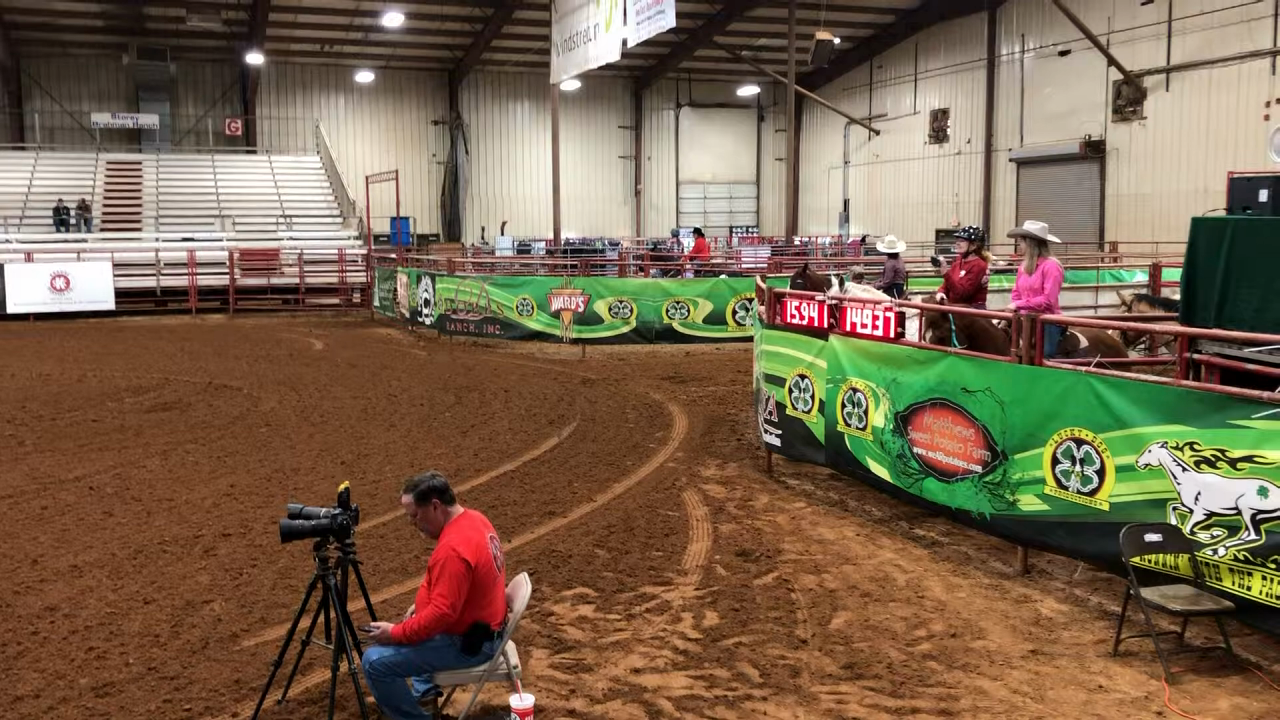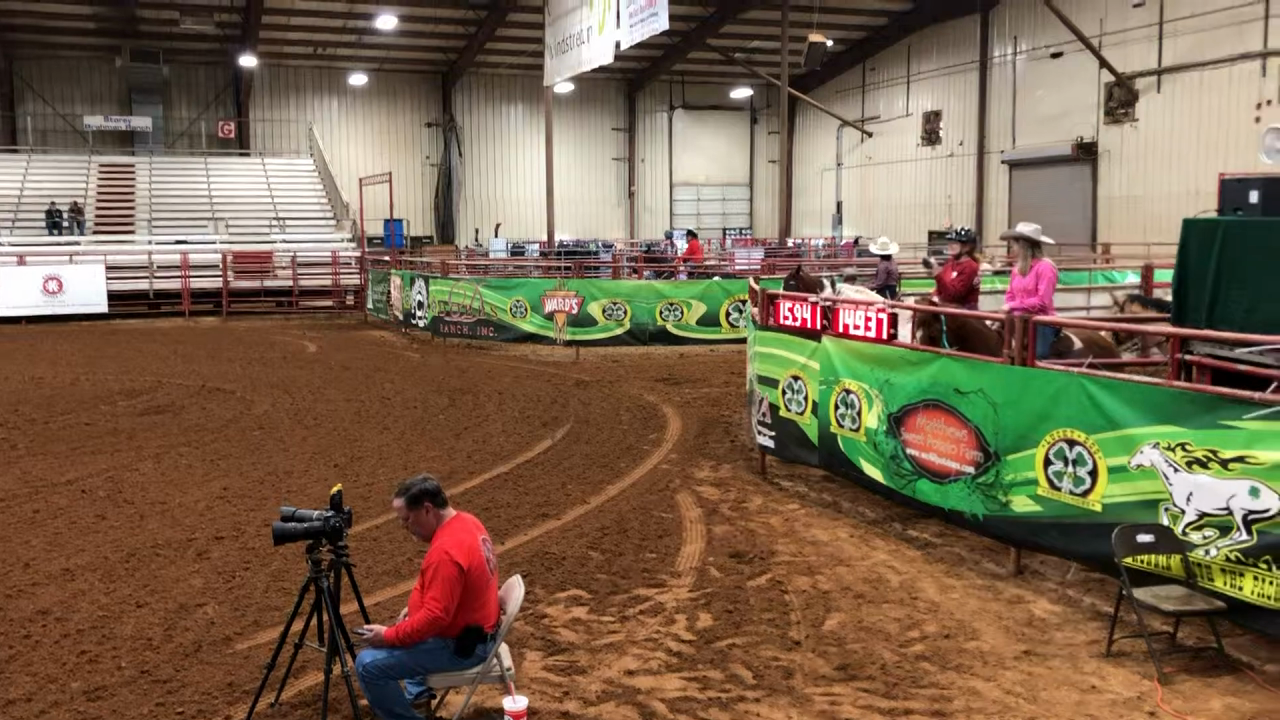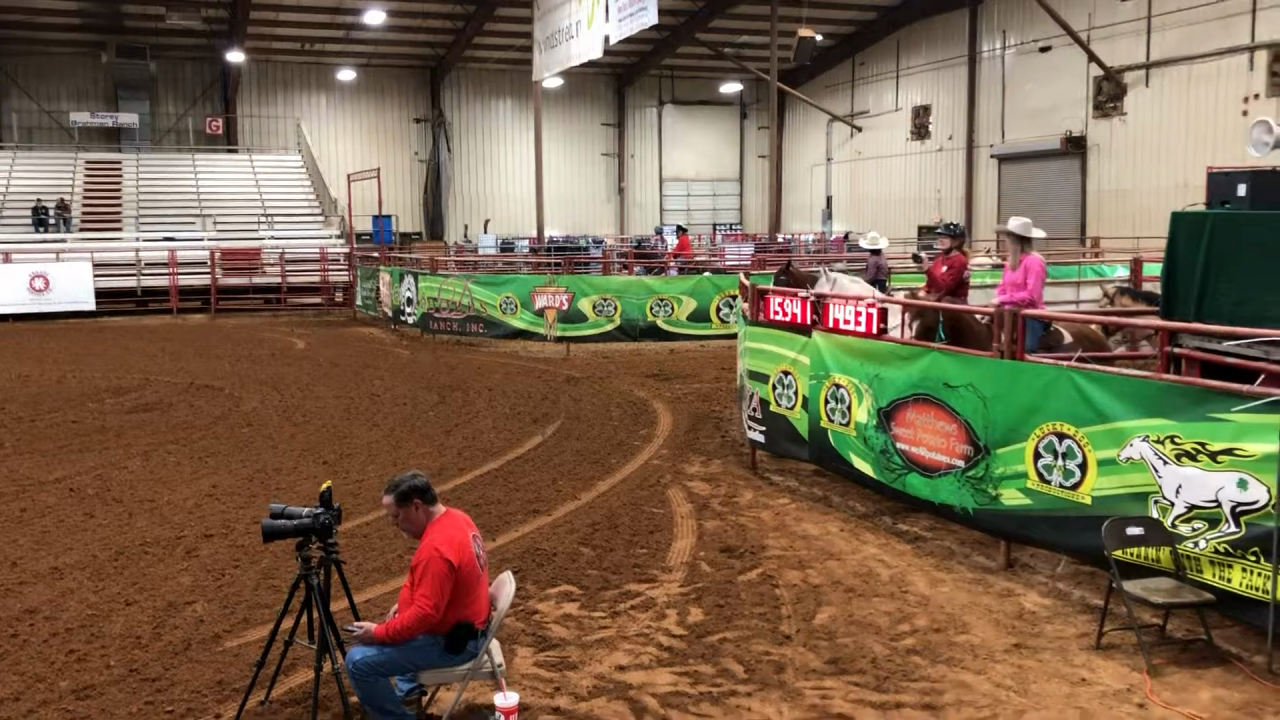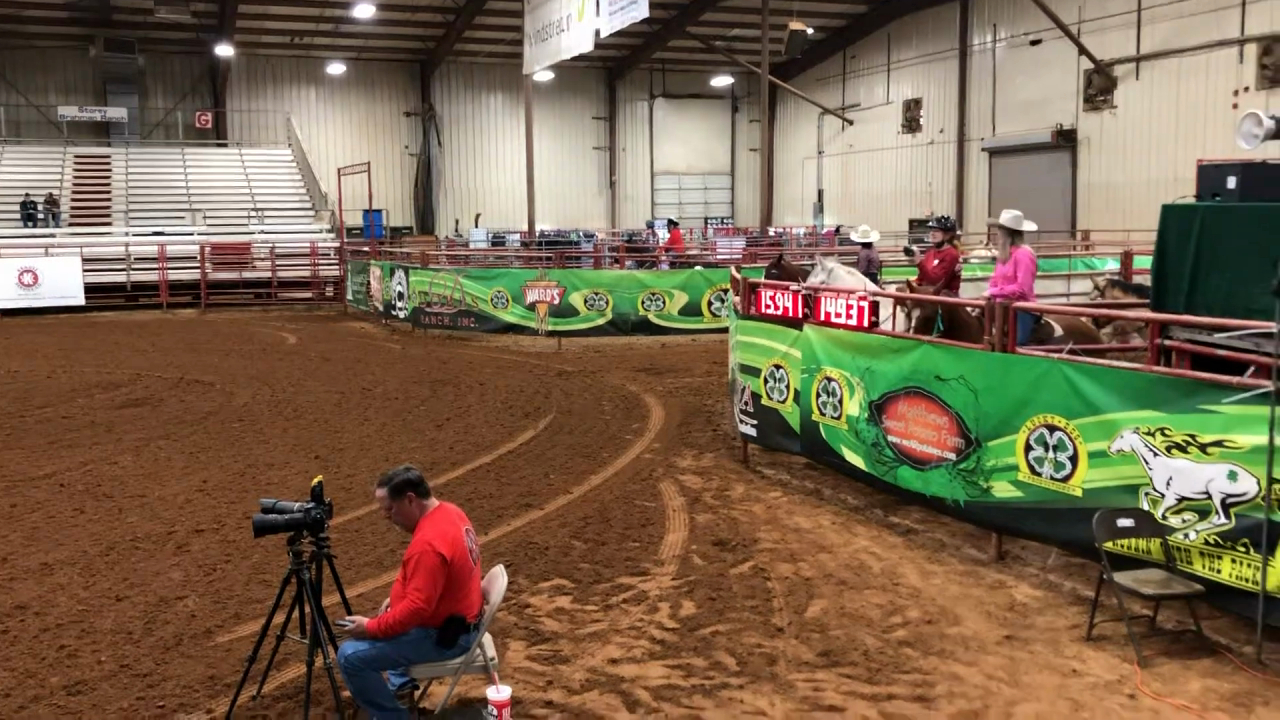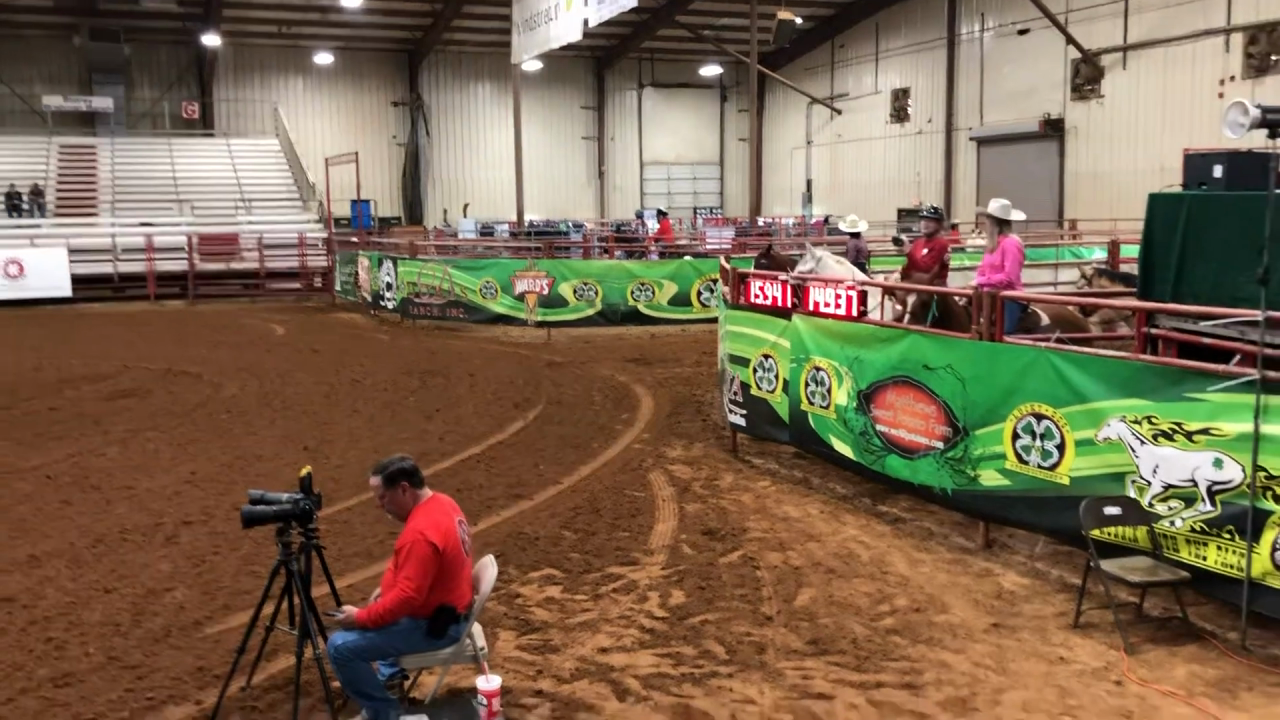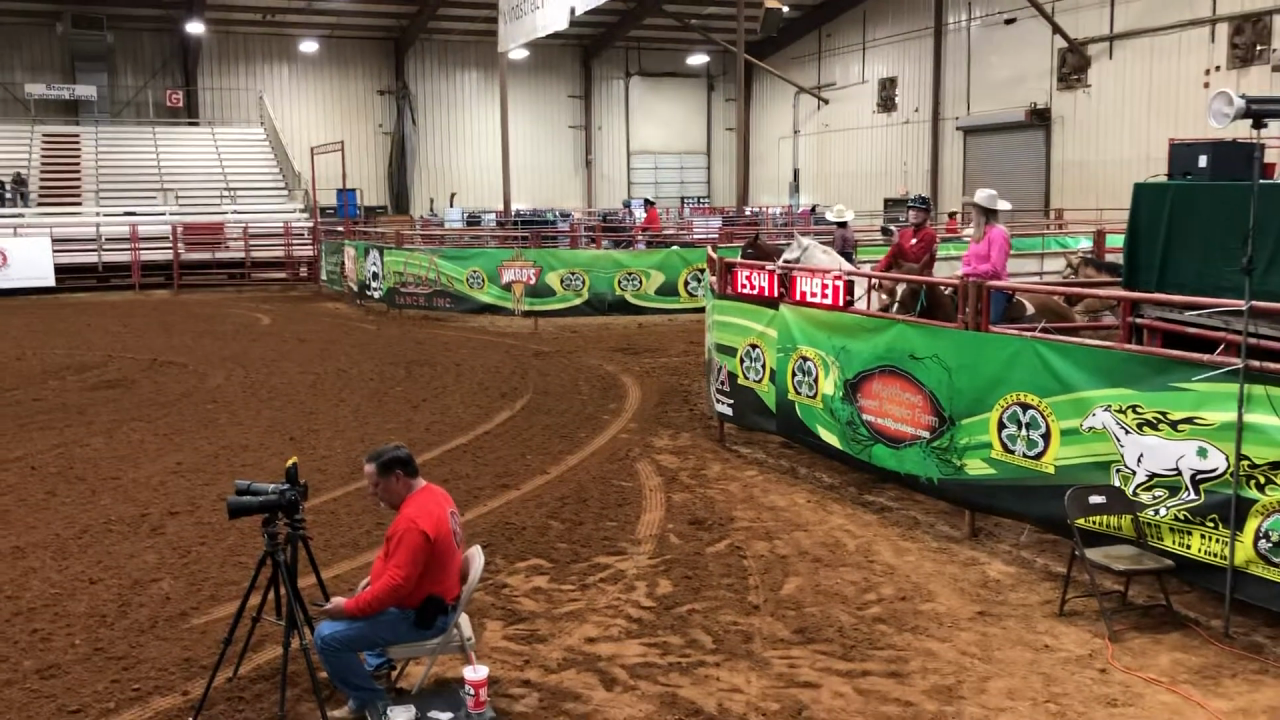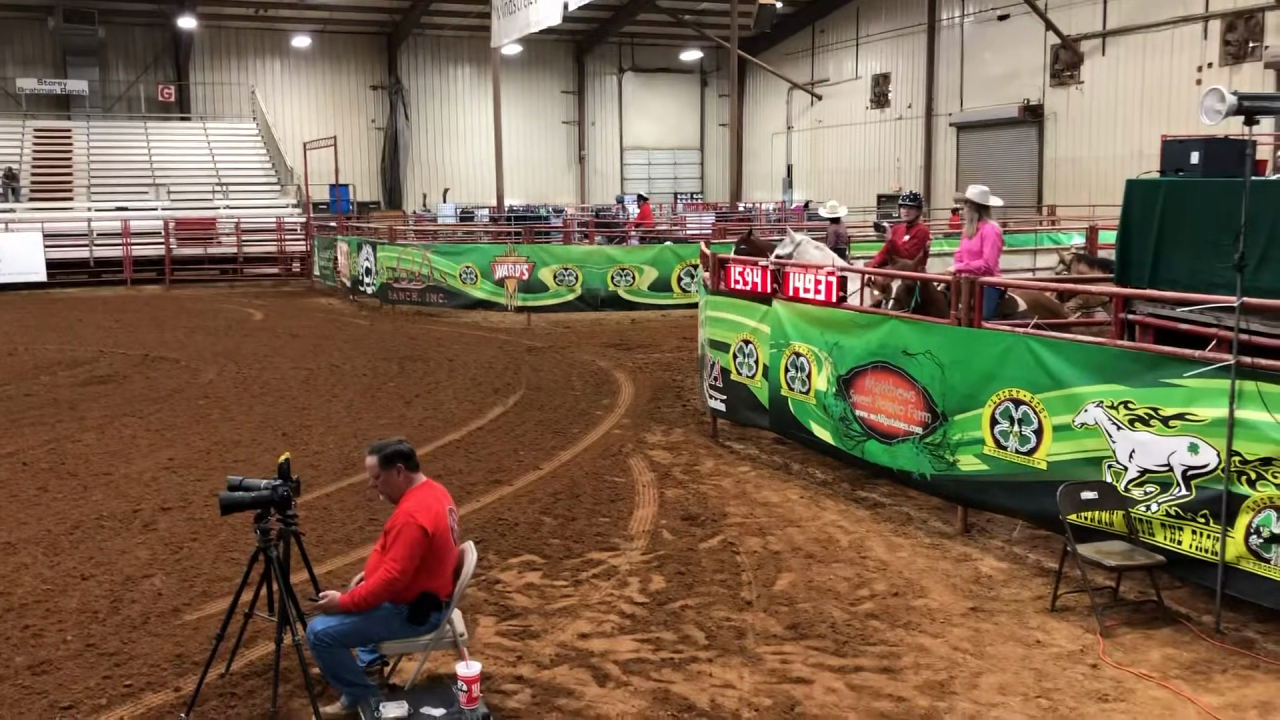
dt=0.2s
person 1, frame 1
left shoulder: (453, 548)
right shoulder: (475, 519)
left elbow: (442, 614)
left wrist: (395, 633)
right wrist: (422, 603)
left hip: (468, 642)
right hip: (480, 626)
left knee: (375, 661)
right knee: (413, 624)
right ankle: (424, 687)
person 1, frame 2
left shoulder: (446, 551)
right shoulder: (467, 522)
left elbow: (435, 617)
left wrist: (388, 636)
right wrist: (416, 606)
left hip: (461, 645)
right hip: (473, 628)
left knee: (368, 664)
right knee: (406, 627)
right ankle: (417, 690)
person 1, frame 3
left shoulder: (436, 548)
right shoulder: (457, 518)
left elbow: (425, 614)
left wrist: (378, 633)
right wrist: (406, 603)
left hip: (451, 641)
right hip: (465, 625)
left knee: (359, 661)
right knee: (396, 625)
right ankle: (408, 688)
person 1, frame 4
left shoulder: (429, 542)
right shoulder: (450, 512)
left elbow: (417, 608)
left wrist: (370, 627)
right wrist: (398, 597)
left hip: (443, 635)
right hip: (457, 620)
left knee: (351, 656)
right knee: (388, 618)
right ankle: (401, 682)
person 1, frame 5
left shoulder: (421, 532)
right shoulder: (443, 503)
left elbow: (407, 597)
left wrist: (361, 617)
right wrist: (388, 588)
left hip: (433, 625)
right hip: (447, 610)
left knee: (340, 646)
right knee: (378, 609)
right ankle: (390, 673)
person 1, frame 6
left shoulder: (413, 520)
right shoulder: (435, 494)
left elbow: (396, 586)
left wrist: (349, 608)
right wrist: (376, 577)
left hip: (421, 616)
right hip: (434, 601)
left knee: (327, 636)
right knee: (366, 599)
right ankle: (378, 665)
person 1, frame 7
left shoulder: (412, 515)
right shoulder: (433, 491)
left elbow: (391, 579)
left wrist: (343, 602)
right wrist: (370, 573)
left hip: (414, 611)
right hip: (426, 597)
left knee: (320, 632)
right knee: (360, 594)
left ankle: (362, 697)
right ankle: (370, 662)
